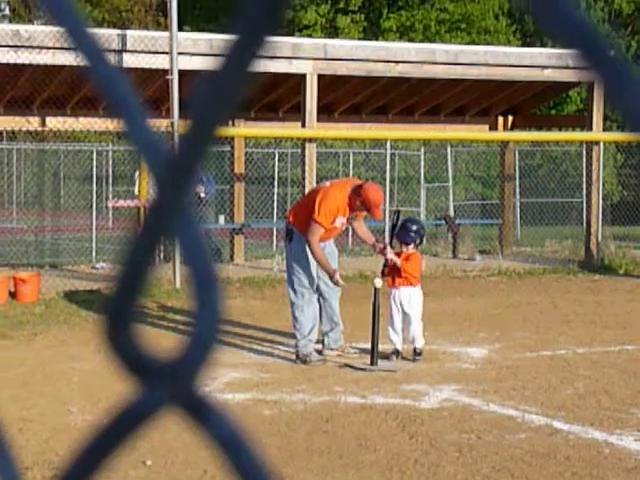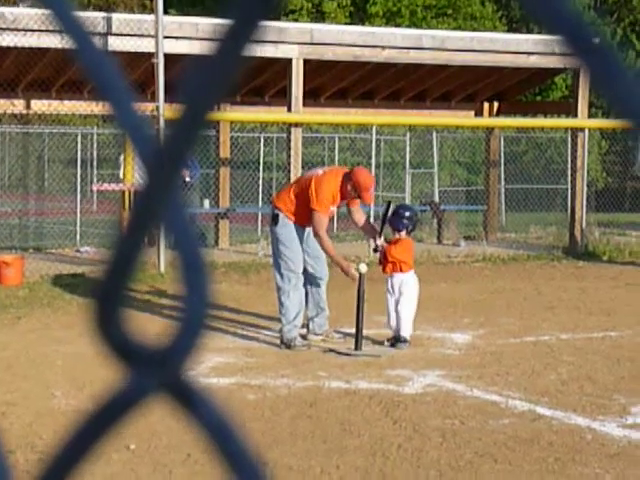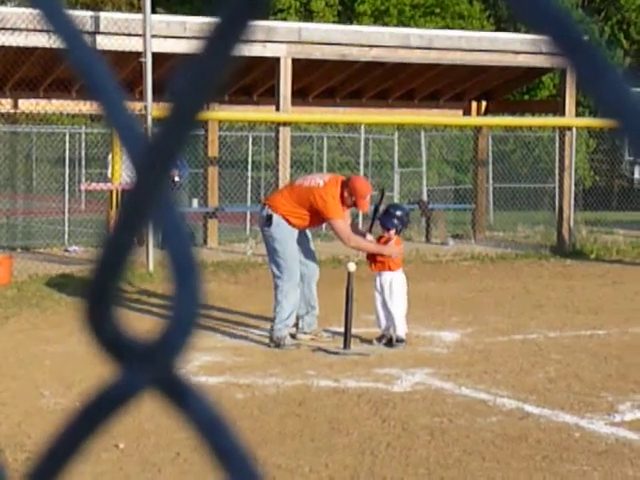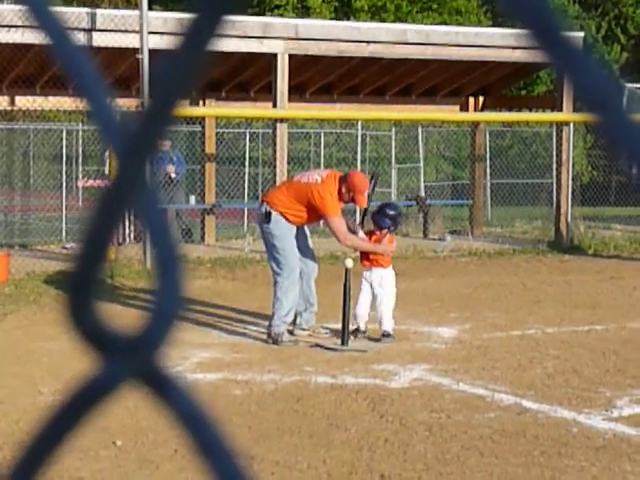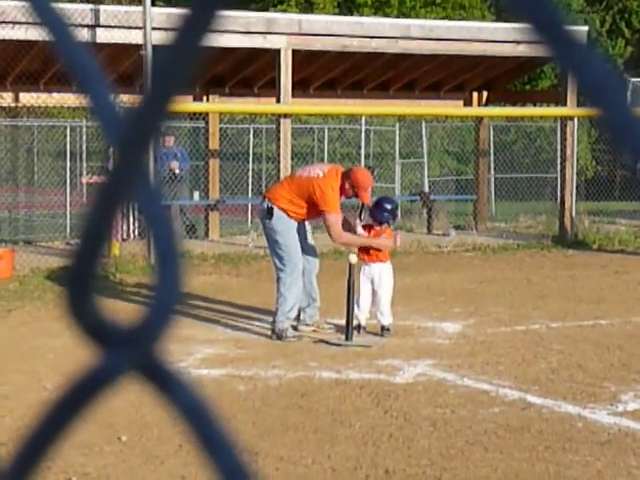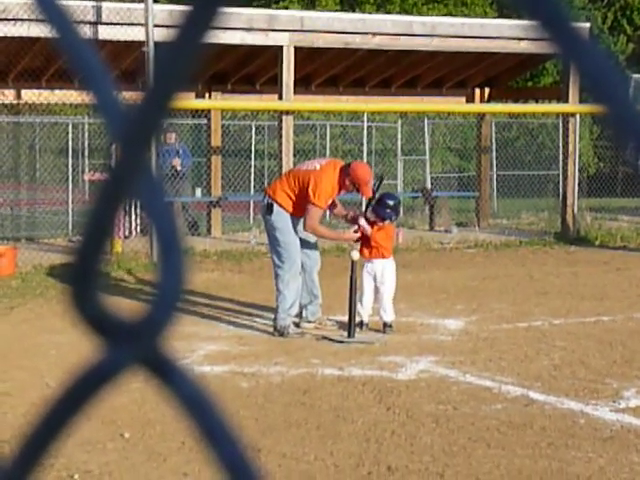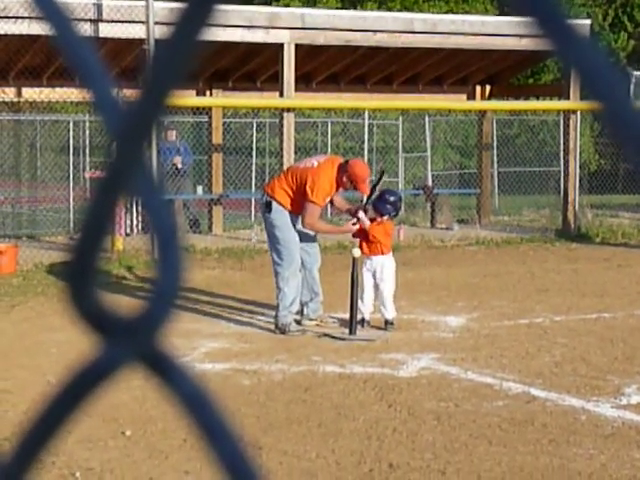
dt=0.5s
person 1, frame 1
left shoulder: (361, 193)
right shoulder: (332, 199)
left elbow: (358, 223)
right elbow: (312, 240)
left wrist: (374, 244)
right wrist: (330, 271)
left hip: (325, 237)
right hip: (301, 234)
left knee: (330, 291)
right knee: (305, 291)
left ankle: (333, 343)
right ankle: (304, 350)
person 1, frame 2
left shoulder: (350, 182)
right shoulder: (325, 187)
left elbow: (358, 215)
right elbow: (320, 233)
left wrist: (379, 238)
right wrist: (342, 263)
left hip: (309, 221)
right hip: (287, 219)
left knee: (317, 274)
right knee: (292, 276)
left ankle: (318, 328)
right ankle: (289, 335)
person 1, frame 3
left shoulder: (342, 187)
right shoulder: (328, 196)
left elbow: (346, 224)
right elbow: (348, 240)
left wrist: (368, 239)
right wrist: (384, 249)
left hip: (295, 220)
right hip: (276, 218)
left knee: (309, 272)
right knee: (289, 276)
left ankle: (307, 327)
right ankle: (279, 334)
person 1, frame 4
left shoulder: (339, 181)
right shoulder: (325, 192)
left elbow: (337, 218)
right elbow: (344, 238)
left wrist: (360, 238)
right wrist: (378, 248)
left hip: (293, 216)
right hip: (275, 215)
left knee: (308, 268)
right knee: (289, 272)
left ankle: (304, 323)
right ankle: (277, 330)
person 1, frame 5
left shoulder: (342, 176)
right shoulder: (328, 188)
left elbow: (335, 213)
right elbow: (337, 236)
left wrist: (356, 230)
right wrist: (373, 242)
left hip: (295, 212)
right hip: (276, 211)
left knee: (309, 264)
right knee: (292, 267)
left ankle: (308, 319)
right ankle: (281, 327)
person 1, frame 6
left shoulder: (341, 170)
right shoulder: (324, 181)
left elbow: (331, 199)
right elbow: (310, 226)
left wrist: (347, 216)
right wrist: (343, 236)
left hip: (298, 209)
right hip: (279, 208)
left knee: (311, 262)
right knee: (290, 264)
left ankle: (310, 315)
right ankle: (283, 323)
person 1, frame 7
left shoulder: (340, 167)
right shoulder: (321, 179)
left elbow: (333, 194)
right elbow: (309, 222)
left wrist: (350, 209)
right wrist: (342, 229)
left hip: (299, 207)
right hip: (278, 205)
left knee: (311, 260)
right knee: (290, 262)
left ankle: (311, 312)
right ankle: (284, 321)
person 2, frame 1
left shoulder: (415, 256)
right shoulder: (397, 255)
left elbow: (405, 267)
right elbow: (386, 273)
left wrist: (394, 258)
right wrist: (388, 262)
left hip: (412, 293)
right hip: (396, 292)
left knee: (414, 320)
right knee: (395, 322)
left ankle: (418, 347)
right ankle: (397, 348)
person 2, frame 2
left shoulder: (406, 242)
right shoulder: (392, 242)
left elbow: (392, 252)
right elbow: (384, 261)
left wrist: (383, 244)
right wrist: (382, 250)
left hip: (406, 280)
right hip: (392, 279)
left knee: (404, 309)
right knee: (392, 309)
left ankle: (404, 336)
right ankle: (396, 334)
person 2, frame 3
left shoulder: (395, 241)
right shoulder: (379, 239)
left elbow: (383, 254)
right elbow: (371, 255)
left hip: (394, 278)
right hip: (380, 277)
left knee: (396, 308)
right knee: (380, 307)
left ankle: (400, 336)
right ankle: (386, 333)
person 2, frame 4
left shoulder: (388, 238)
right shoulder: (369, 234)
left elbow: (375, 252)
left wrist: (364, 239)
left hip: (384, 275)
right hip: (368, 273)
left knee: (384, 304)
right knee: (362, 302)
left ankle: (387, 330)
right ankle: (361, 327)
person 2, frame 5
left shoulder: (386, 232)
right shoulder: (366, 228)
left wrist: (362, 233)
right wrist: (357, 229)
left hip: (382, 269)
right hip: (366, 267)
left knee: (383, 298)
right knee: (363, 297)
left ankle: (385, 325)
right ankle: (361, 323)
person 2, frame 6
left shoulder: (388, 228)
right shoulder: (370, 225)
left elbow: (374, 237)
left wrist: (364, 225)
right wrist: (360, 224)
left hip: (384, 265)
right hip: (369, 264)
left knee: (385, 295)
right knee: (366, 294)
left ankle: (387, 321)
right ankle: (363, 320)
person 2, frame 7
left shoulder: (387, 225)
right shoulder: (370, 221)
left elbow: (372, 230)
right elbow: (356, 232)
left wrist: (363, 217)
right wrist: (359, 219)
left hip: (384, 262)
right hip: (369, 261)
left knee: (386, 291)
right knee: (367, 291)
left ankle: (389, 318)
right ankle: (365, 317)
